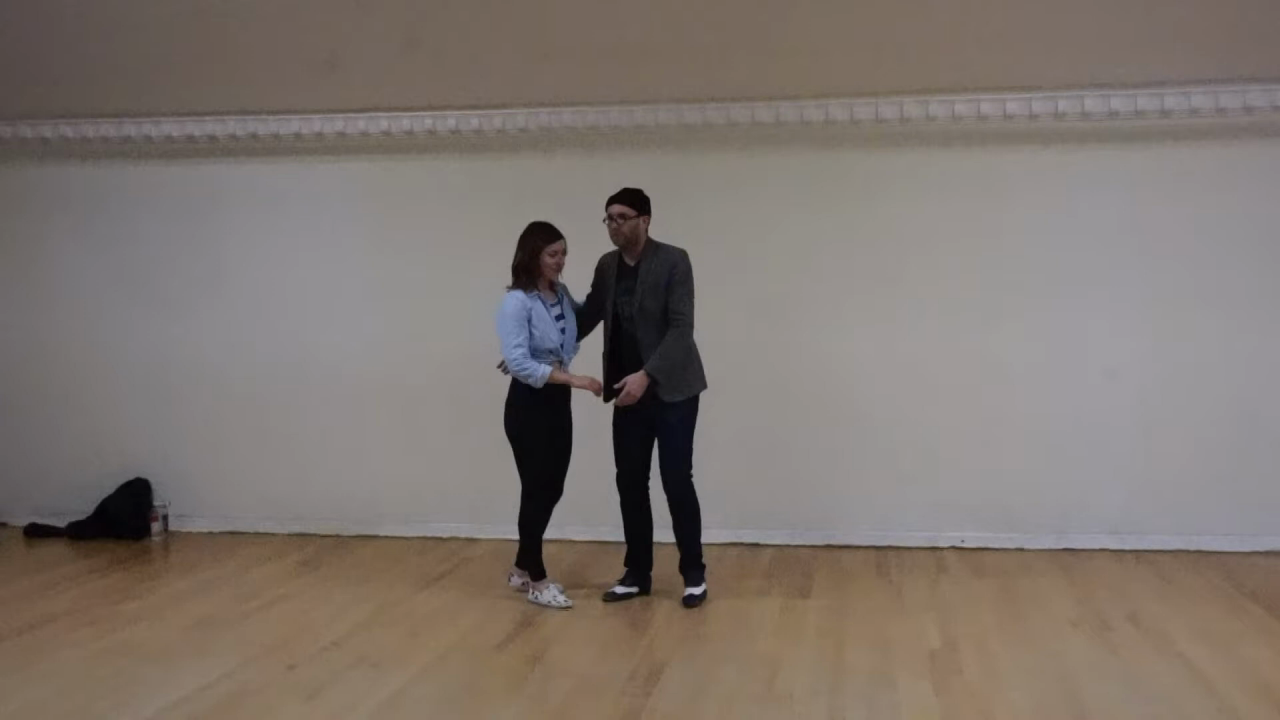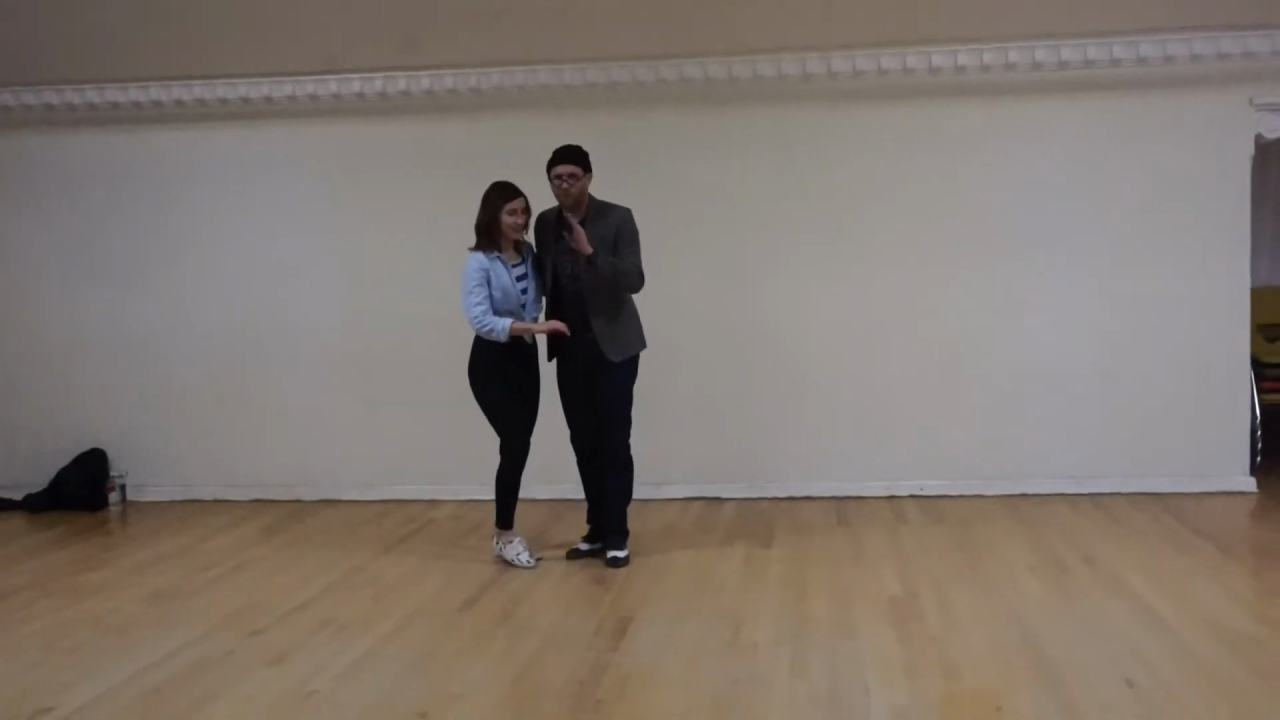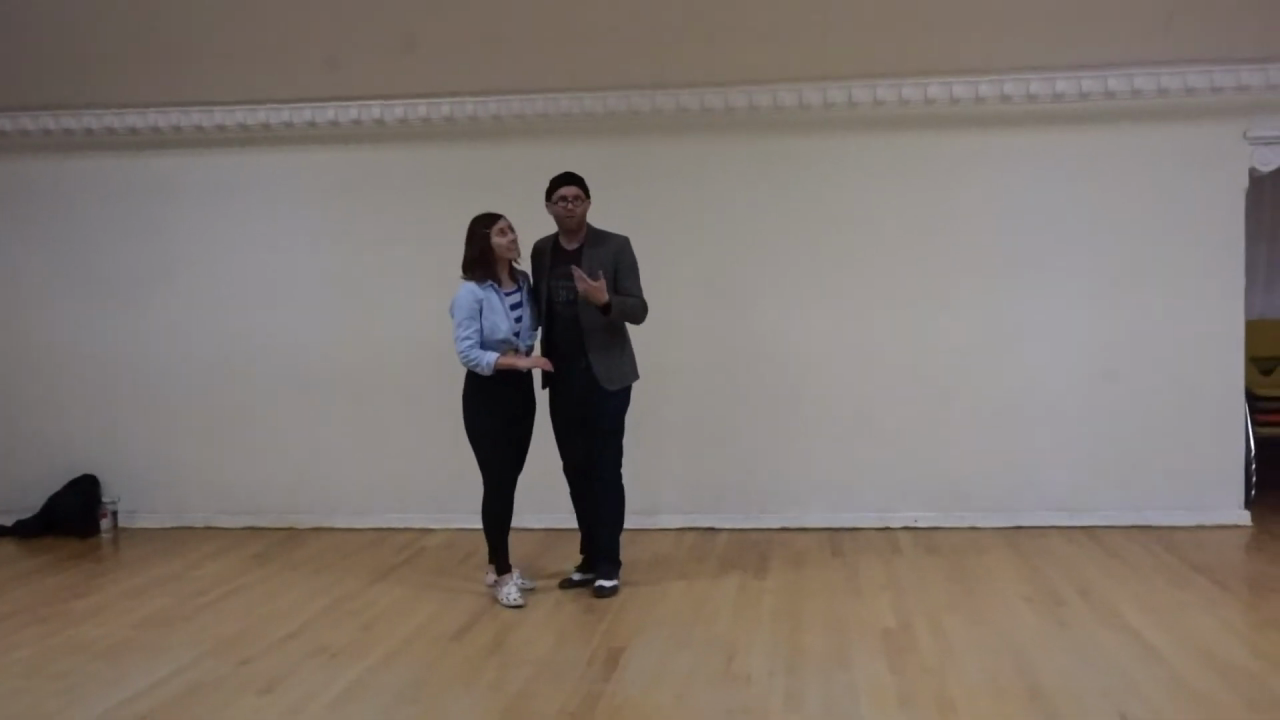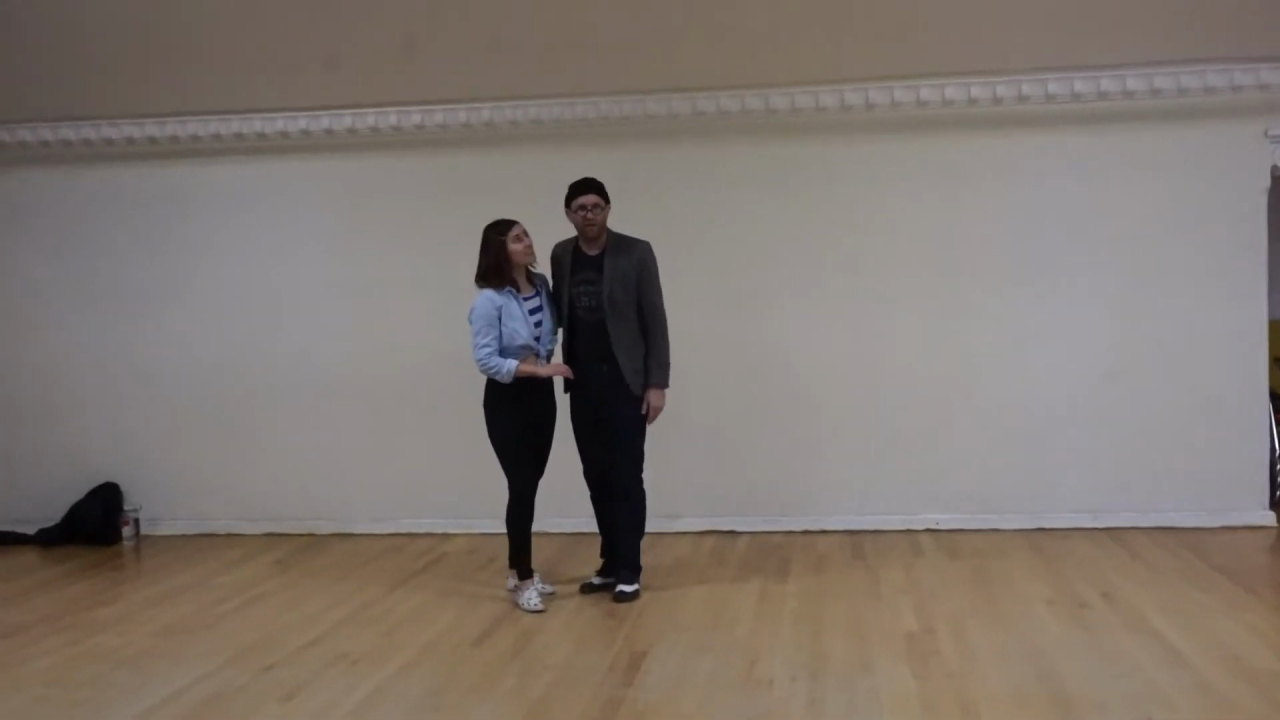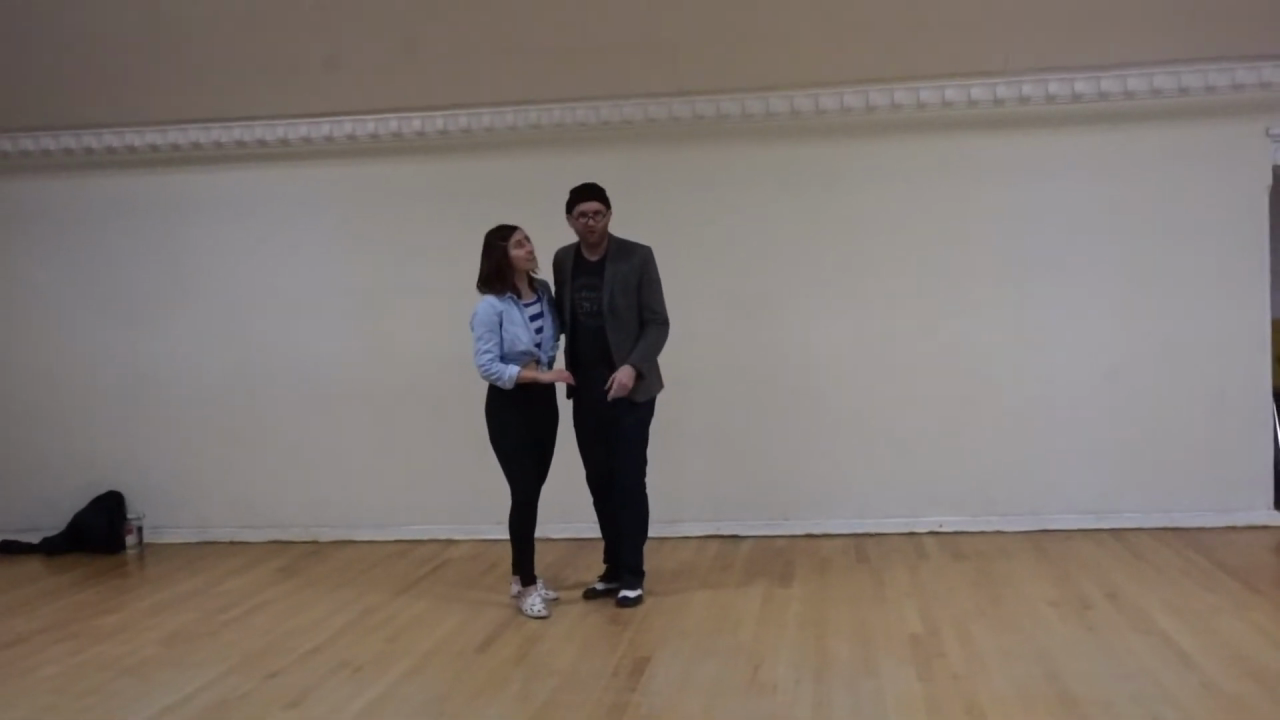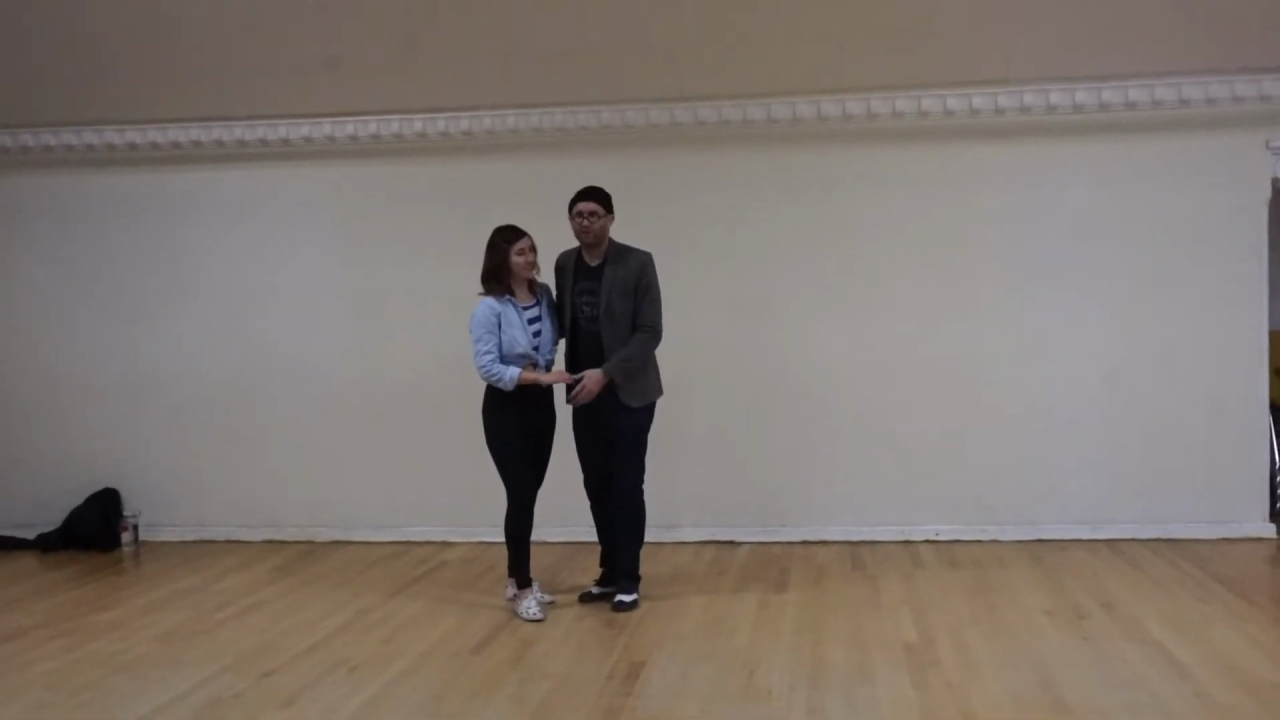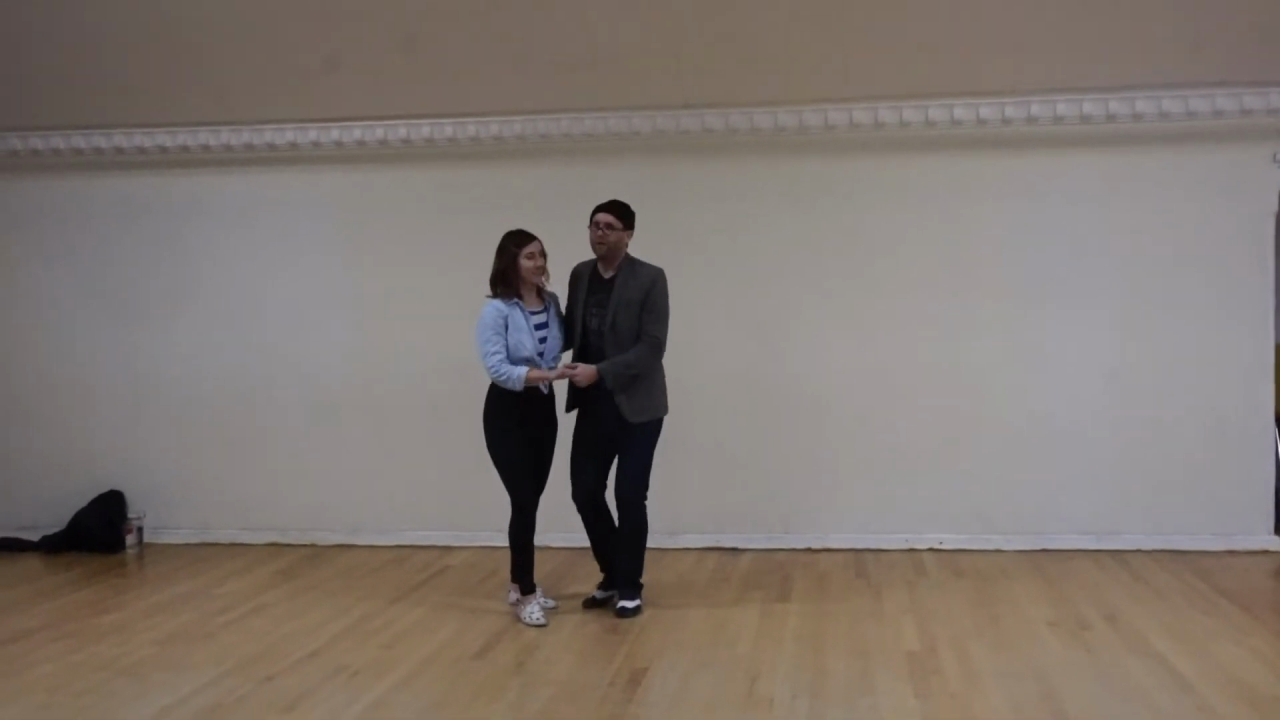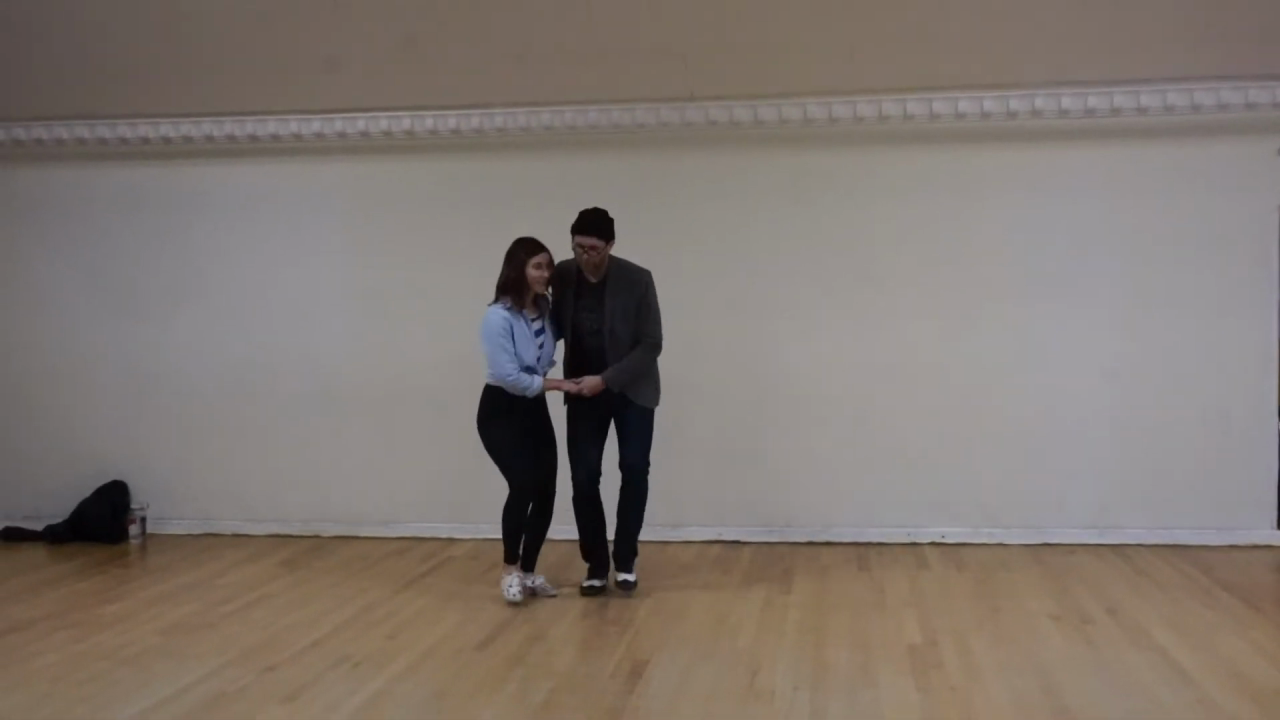
dt=0.7s
person 1, frame 1
left shoulder: (673, 261)
right shoulder: (607, 266)
left elbow: (681, 328)
right elbow: (586, 316)
left wrist: (646, 375)
left hip: (673, 389)
right hip: (629, 389)
left knee: (676, 480)
right knee: (630, 482)
left ankle: (693, 572)
right ankle: (637, 573)
person 1, frame 2
left shoulder: (618, 219)
right shoulder: (546, 223)
left elbow: (634, 280)
left wrist: (591, 252)
left hip: (612, 347)
right hip: (569, 349)
left knee: (613, 442)
right knee: (583, 443)
left ankle: (616, 535)
right ankle: (596, 530)
person 1, frame 3
left shoulder: (614, 247)
right shoulder: (542, 251)
left elbow: (638, 309)
right elbow: (540, 308)
left wrist: (606, 301)
left hip: (605, 375)
right hip: (562, 377)
left knee: (605, 470)
right knee: (576, 472)
left ankle: (608, 564)
right ankle: (590, 559)
person 1, frame 4
left shoulder: (636, 252)
right shoulder: (562, 255)
left elbow: (655, 321)
right elbow: (560, 312)
left wrist: (657, 383)
left hip: (625, 382)
right hip: (583, 384)
left knee: (626, 477)
right knee: (597, 477)
left ankle: (629, 569)
right ankle: (610, 563)
person 1, frame 5
left shoulder: (637, 257)
right shoulder: (563, 261)
left elbow: (657, 323)
right elbow: (563, 318)
left wrist: (633, 367)
left hip: (629, 389)
right hip: (585, 390)
left knee: (629, 481)
right knee: (600, 482)
left ankle: (632, 574)
right ankle: (614, 569)
person 1, frame 6
left shoulder: (637, 263)
right shoulder: (565, 264)
left elbow: (650, 332)
left wrist: (607, 373)
left hip: (628, 394)
right hip: (586, 395)
left knee: (626, 487)
right knee: (597, 487)
left ankle: (628, 579)
right ankle: (609, 573)
person 1, frame 7
left shoulder: (650, 278)
right shoulder: (580, 274)
left elbow: (653, 347)
left wrist: (599, 371)
left hip: (638, 407)
right hip: (592, 406)
left knee: (630, 498)
right knee: (585, 494)
left ankle: (628, 587)
right ankle: (610, 578)
person 1, frame 8
left shoulder: (637, 280)
right shoulder: (563, 276)
left elbow: (651, 345)
left wrist: (606, 380)
left hip: (631, 390)
right hip: (584, 392)
left knee: (634, 467)
right knee: (584, 479)
left ankle: (624, 559)
right ankle: (596, 565)
person 2, frame 1
left shoulder: (562, 294)
right shoulder: (516, 302)
right elbow: (518, 364)
right wrist: (573, 380)
left hip: (557, 400)
right hip: (529, 404)
left knee: (551, 490)
right knee: (537, 491)
left ankle: (522, 569)
right ankle: (537, 581)
person 2, frame 2
left shoulder: (528, 255)
right shoulder: (478, 264)
right elbow: (480, 321)
right wrist: (536, 327)
left hip: (525, 358)
right hip: (492, 362)
left knee: (517, 445)
right knee: (515, 443)
left ankle: (506, 533)
right ankle: (504, 532)
person 2, frame 3
left shoulder: (524, 283)
right shoulder: (471, 293)
right elbow: (467, 353)
left wrist: (527, 358)
right wrist: (517, 361)
left hip: (520, 390)
right hip: (486, 393)
left knee: (510, 479)
right knee: (497, 481)
left ankle: (497, 566)
right ankle: (502, 574)
person 2, frame 4
left shoulder: (541, 286)
right shoulder: (489, 300)
right elbow: (485, 360)
left wrist: (545, 361)
right wrist: (536, 369)
left hip: (540, 396)
right hip: (507, 400)
left knee: (531, 484)
right knee: (521, 486)
left ankle: (518, 570)
right ankle: (523, 579)
person 2, frame 5
left shoulder: (544, 292)
right shoulder: (490, 307)
right elbow: (487, 366)
left wrist: (547, 367)
right wrist: (538, 375)
left hip: (543, 401)
right hip: (509, 406)
left knee: (533, 490)
right knee: (524, 492)
left ankle: (522, 576)
right ankle: (526, 586)
person 2, frame 6
left shoulder: (544, 295)
right shoulder: (489, 309)
right elbow: (488, 368)
left wrist: (548, 373)
right wrist: (539, 376)
left hip: (541, 405)
right hip: (506, 409)
left knee: (530, 494)
right knee: (520, 495)
left ankle: (518, 579)
right ankle: (521, 588)
person 2, frame 7
left shoulder: (552, 302)
right shoulder: (496, 311)
right elbow: (497, 369)
right wrist: (545, 373)
left hip: (543, 406)
right hip: (507, 410)
left knee: (532, 500)
right knee: (523, 500)
left ankle: (520, 585)
right ankle: (526, 595)
person 2, frame 8
left shoulder: (545, 308)
right shoulder: (498, 317)
right elbow: (509, 376)
right wrist: (556, 384)
left hip: (534, 409)
right hip: (500, 412)
left knee: (546, 490)
right knee: (522, 484)
left ankle: (529, 570)
right ankle: (511, 570)
